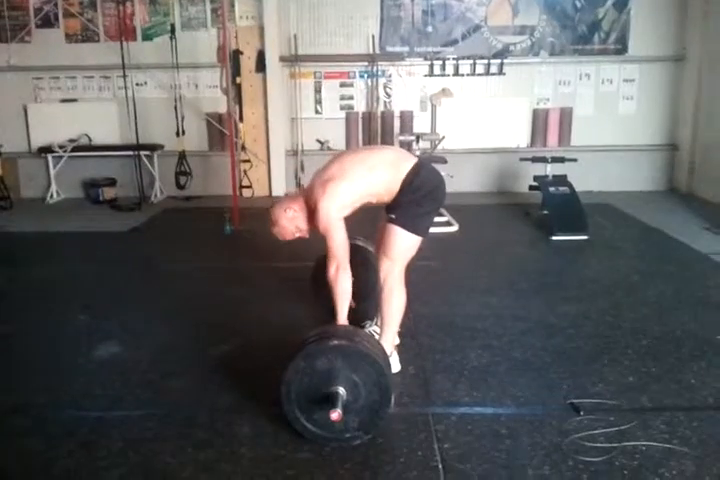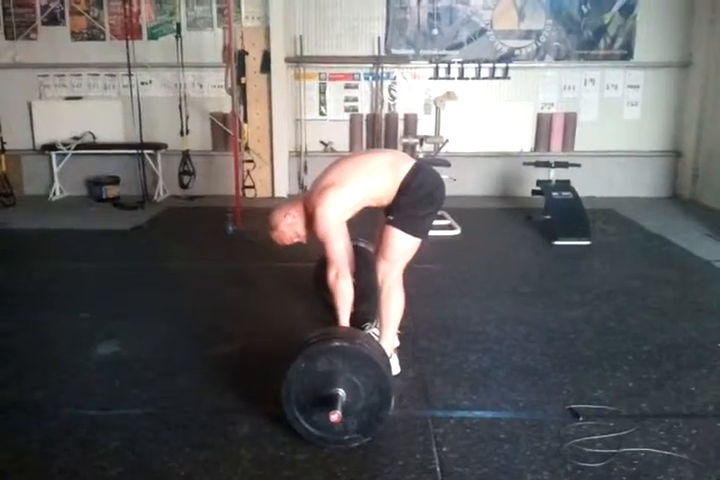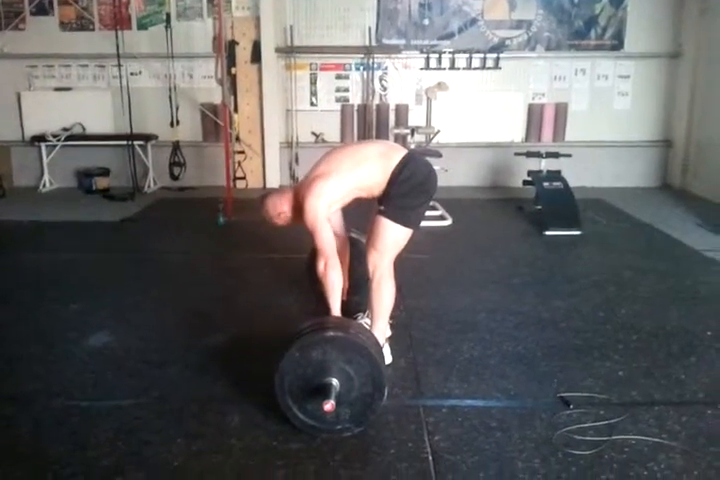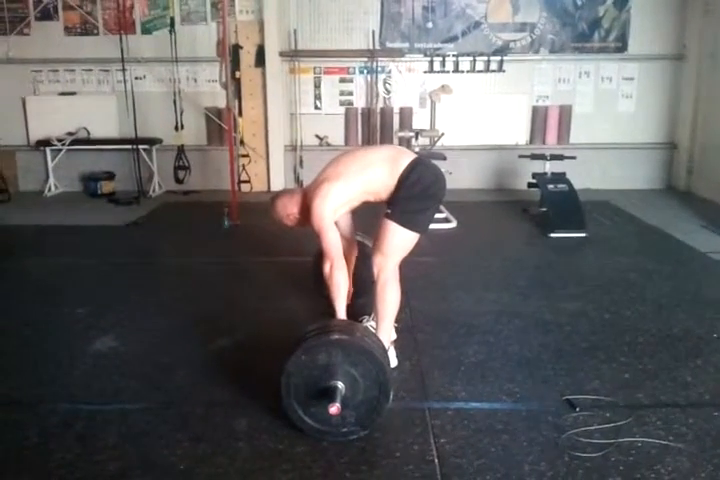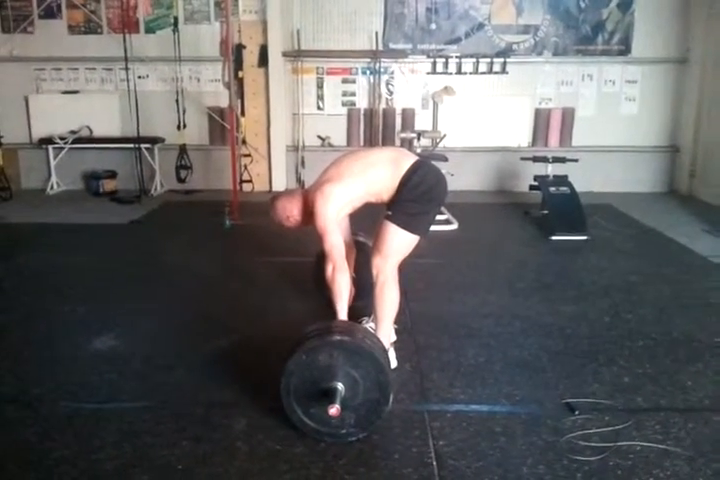
dt=0.7s
person 1, frame 1
left shoulder: (323, 206)
right shoulder: (317, 192)
left elbow: (338, 267)
right elbow: (339, 240)
left wrist: (341, 321)
right wrist: (344, 290)
left hip: (420, 187)
right hip: (413, 178)
left knee: (389, 270)
right knee: (384, 259)
left ankle: (386, 353)
right ankle: (386, 328)
person 1, frame 2
left shoulder: (322, 213)
right shoulder: (318, 198)
left elbow: (338, 273)
right elbow: (344, 246)
left wrist: (343, 328)
right wrist: (349, 297)
left hip: (419, 188)
right hip: (413, 179)
left knee: (388, 272)
right knee: (383, 261)
left ankle: (385, 356)
right ankle: (385, 329)
person 1, frame 3
left shoulder: (311, 203)
right shoulder: (316, 189)
left elbow: (328, 262)
right elbow: (339, 236)
left wrist: (336, 317)
right wrist: (345, 281)
left hip: (410, 178)
right hip: (408, 168)
left knee: (378, 262)
right knee: (376, 252)
left ankle: (377, 345)
right ankle: (377, 320)
person 1, frame 4
left shoulder: (319, 206)
right shoulder: (327, 194)
left elbow: (334, 265)
right elbow: (348, 241)
left wrist: (341, 320)
right wrist: (349, 284)
left hip: (418, 184)
right hip: (417, 174)
left knee: (383, 265)
right knee: (383, 259)
left ankle: (383, 348)
right ankle: (381, 323)
person 1, frame 5
left shoulder: (321, 206)
right shoulder: (326, 193)
left elbow: (337, 265)
right elbow: (346, 243)
left wrist: (342, 322)
right wrist: (349, 283)
left hip: (419, 185)
right hip: (419, 175)
left knee: (382, 266)
right knee: (383, 260)
left ankle: (382, 349)
right ankle: (382, 325)
